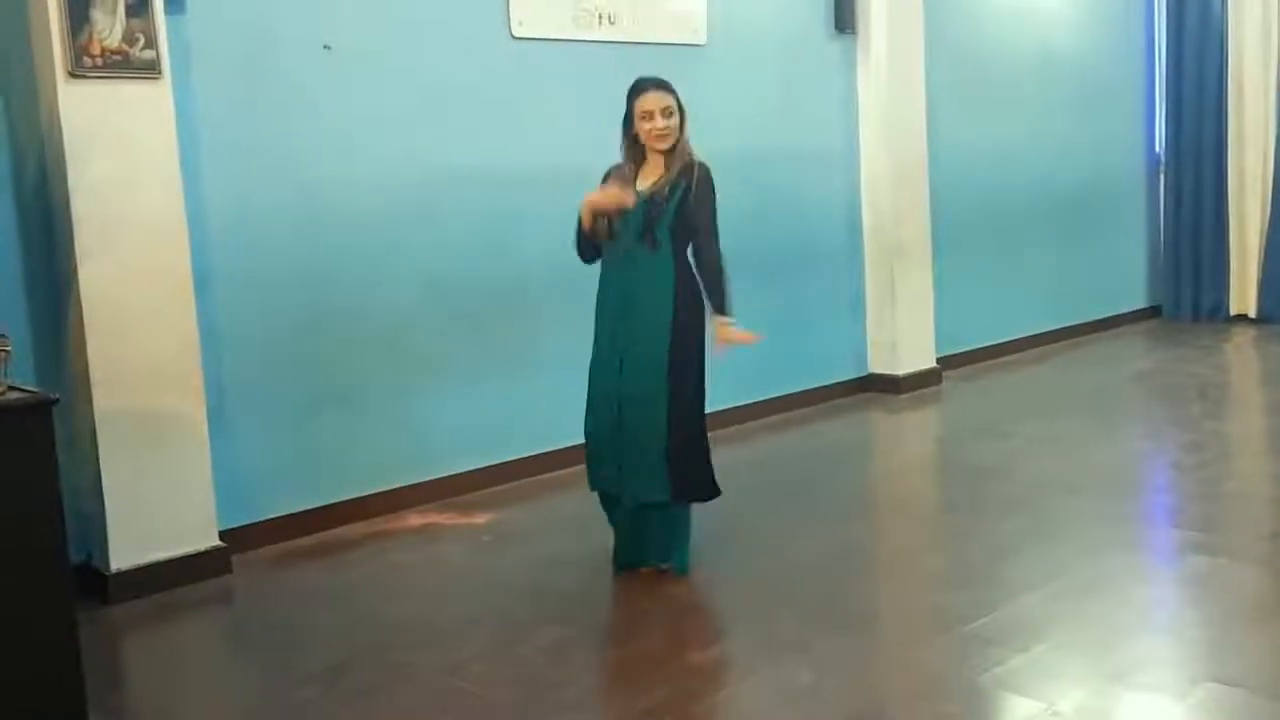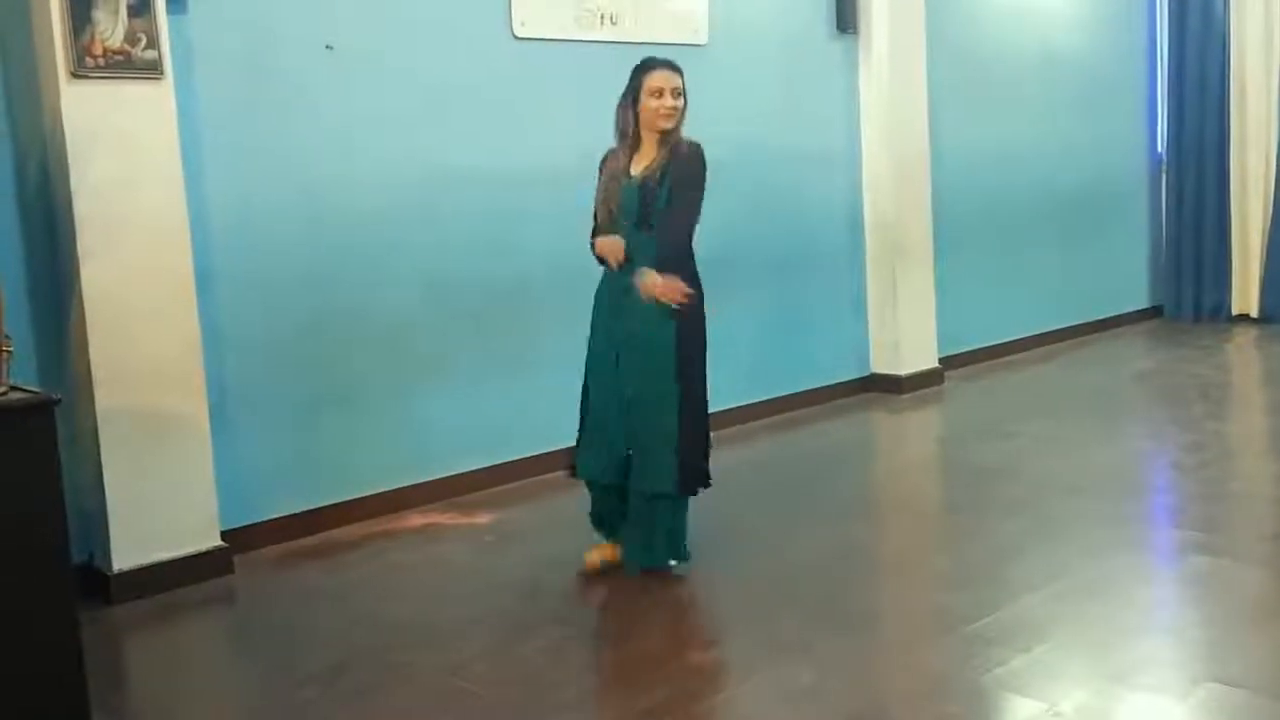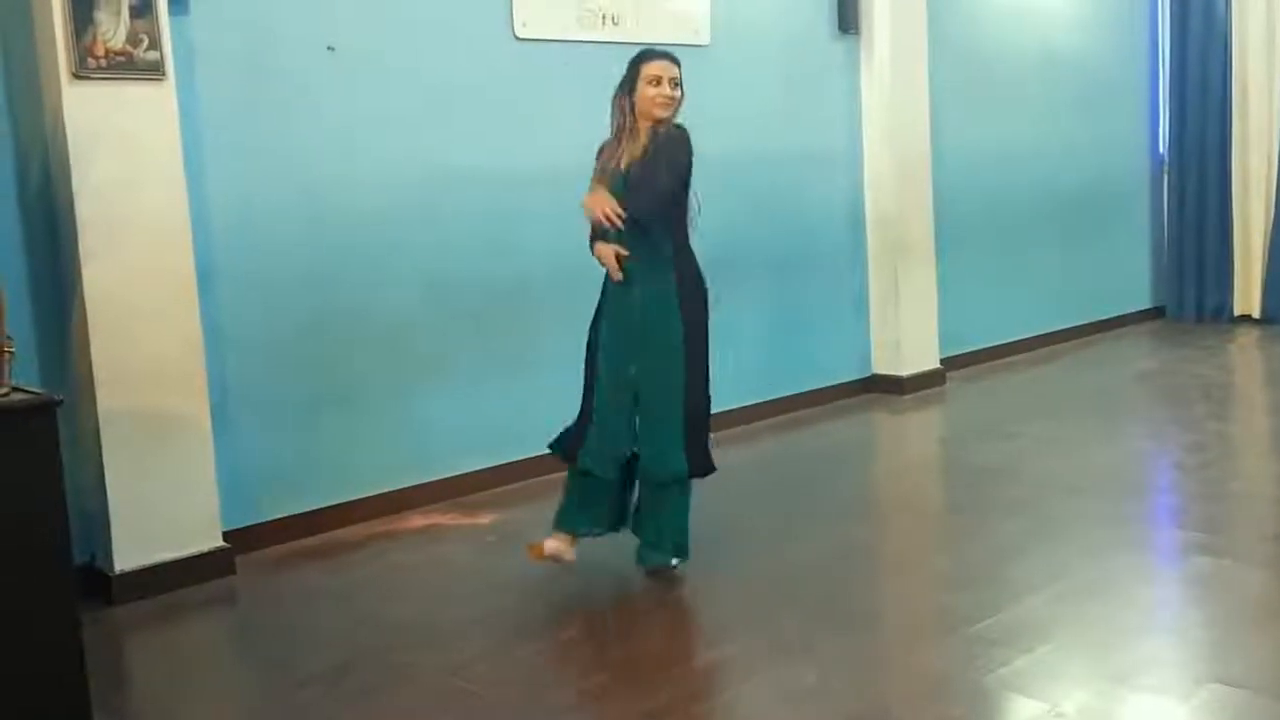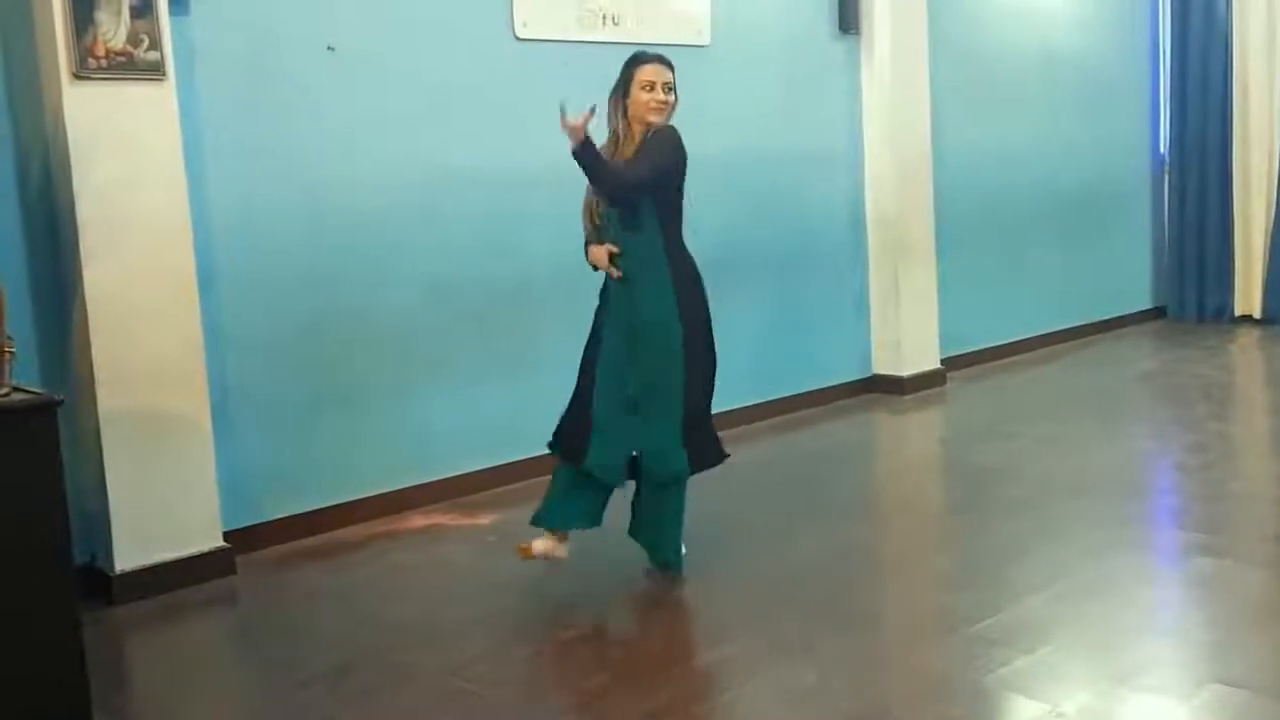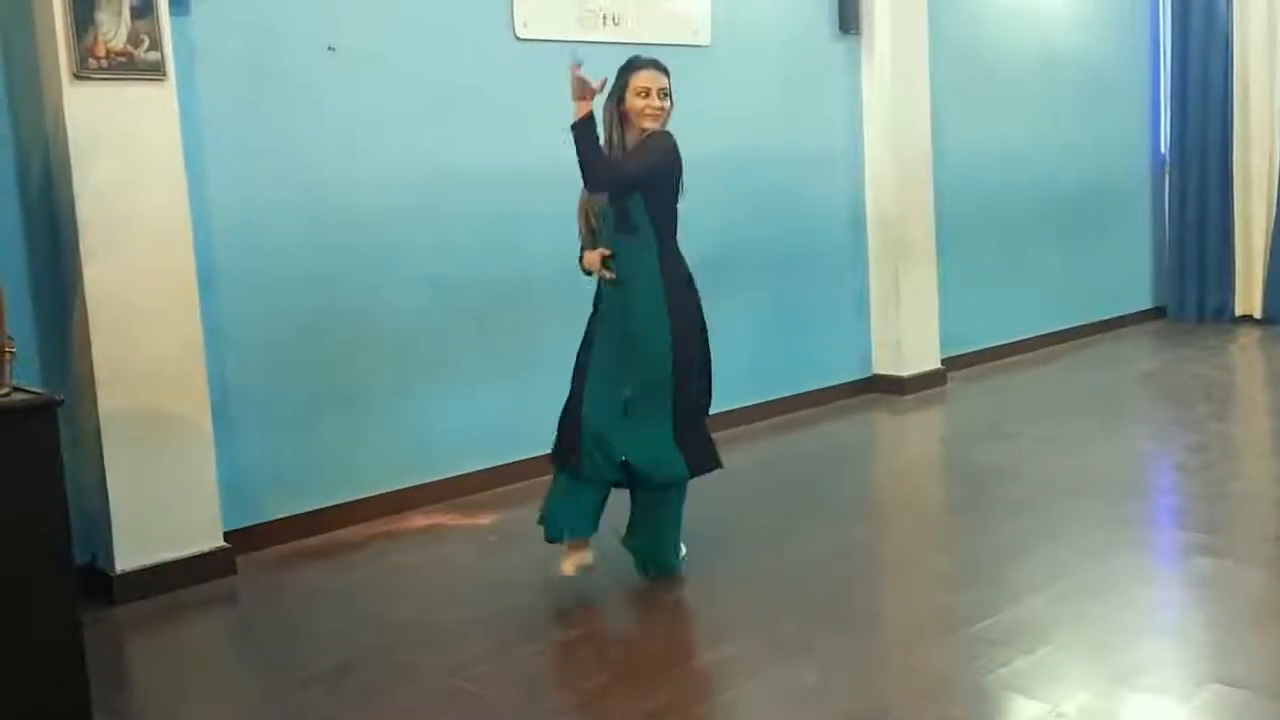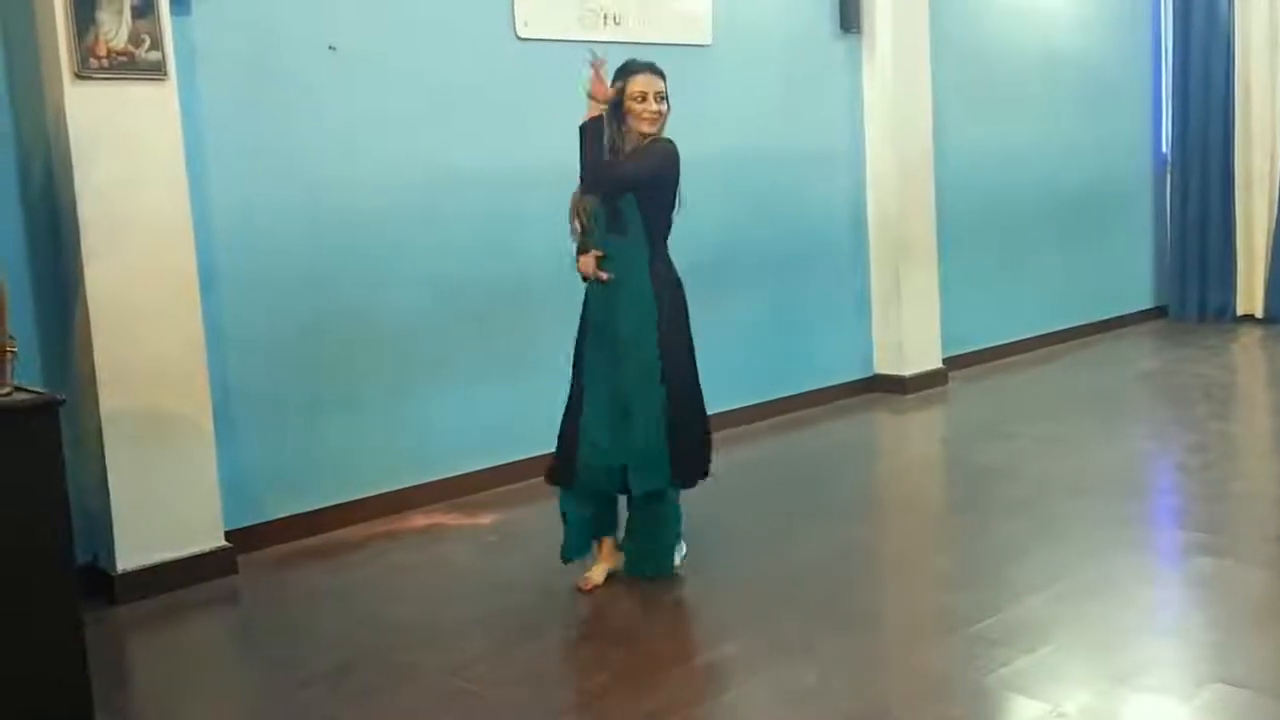
dt=0.1s
person 1, frame 1
left shoulder: (694, 176)
right shoulder: (615, 178)
left elbow: (707, 251)
right elbow: (589, 253)
left wrist: (722, 315)
right wrist: (588, 212)
left hip: (669, 317)
right hip: (616, 316)
left knee: (658, 425)
right knee: (612, 428)
left ankle: (664, 548)
right ankle: (642, 533)
person 1, frame 2
left shoulder: (687, 156)
right shoulder: (613, 161)
left elbow: (678, 231)
right elbow: (601, 231)
left wrist: (656, 273)
right wrist: (601, 242)
left hip: (665, 306)
right hip: (615, 303)
left knee: (662, 419)
right knee: (605, 416)
left ankle: (658, 546)
right ankle: (614, 534)
person 1, frame 3
left shoulder: (674, 141)
right shoulder: (613, 151)
left elbow: (646, 204)
left wrist: (609, 202)
right wrist: (600, 243)
left hip: (670, 295)
right hip: (621, 297)
left knee: (665, 412)
right knee: (604, 408)
left ankle: (663, 543)
right ankle: (572, 528)
person 1, frame 4
left shoulder: (666, 142)
right shoulder: (611, 152)
left elbow: (619, 185)
left wrist: (580, 143)
right wrist: (594, 246)
left hip: (668, 296)
right hip: (622, 295)
left knee: (664, 412)
right knee: (601, 408)
left ankle: (664, 542)
right ankle: (560, 525)
person 1, frame 5
left shoulder: (662, 150)
right shoulder: (616, 154)
left elbow: (601, 178)
left wrist: (583, 113)
right wrist: (587, 252)
left hip: (663, 301)
right hip: (615, 302)
left knee: (658, 421)
right knee: (595, 416)
left ankle: (660, 547)
right ankle: (576, 536)
person 1, frame 6
left shoulder: (661, 154)
right shoulder: (614, 158)
left elbow: (600, 180)
left wrist: (592, 113)
right wrist: (583, 256)
left hip: (651, 308)
right hip: (603, 306)
left knee: (650, 427)
right knee: (592, 426)
left ankle: (657, 550)
right ankle: (603, 542)
